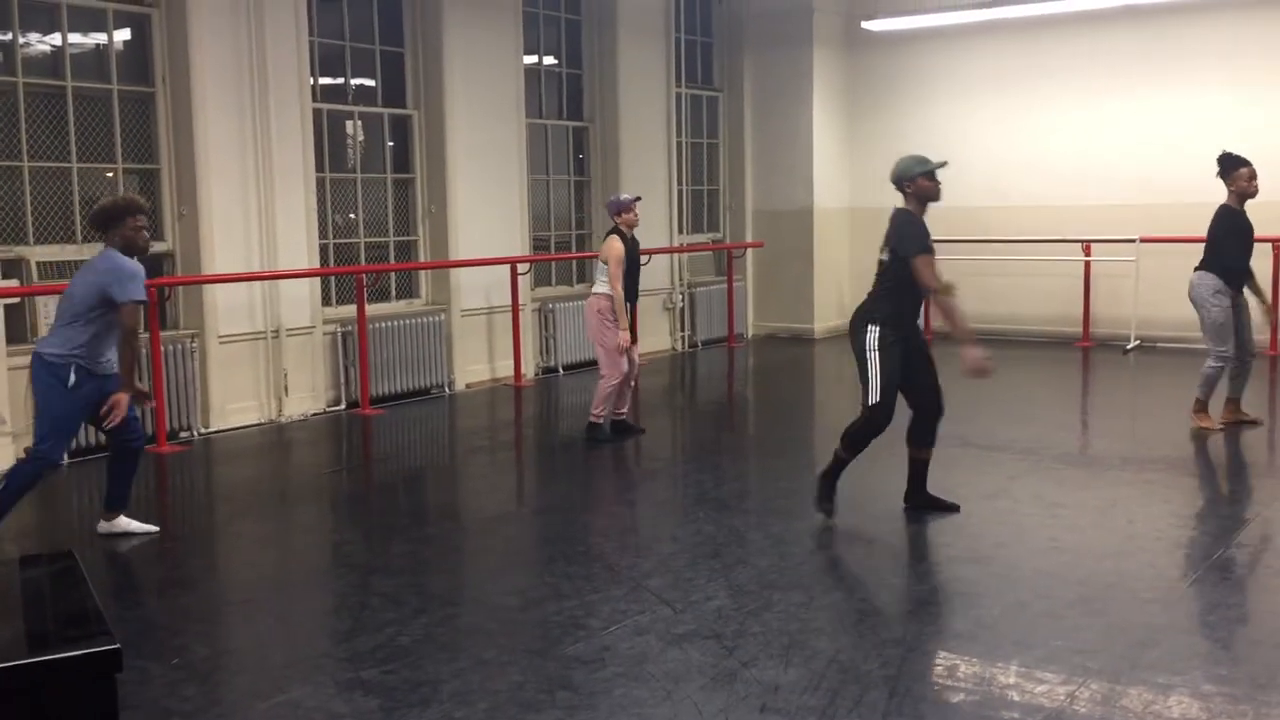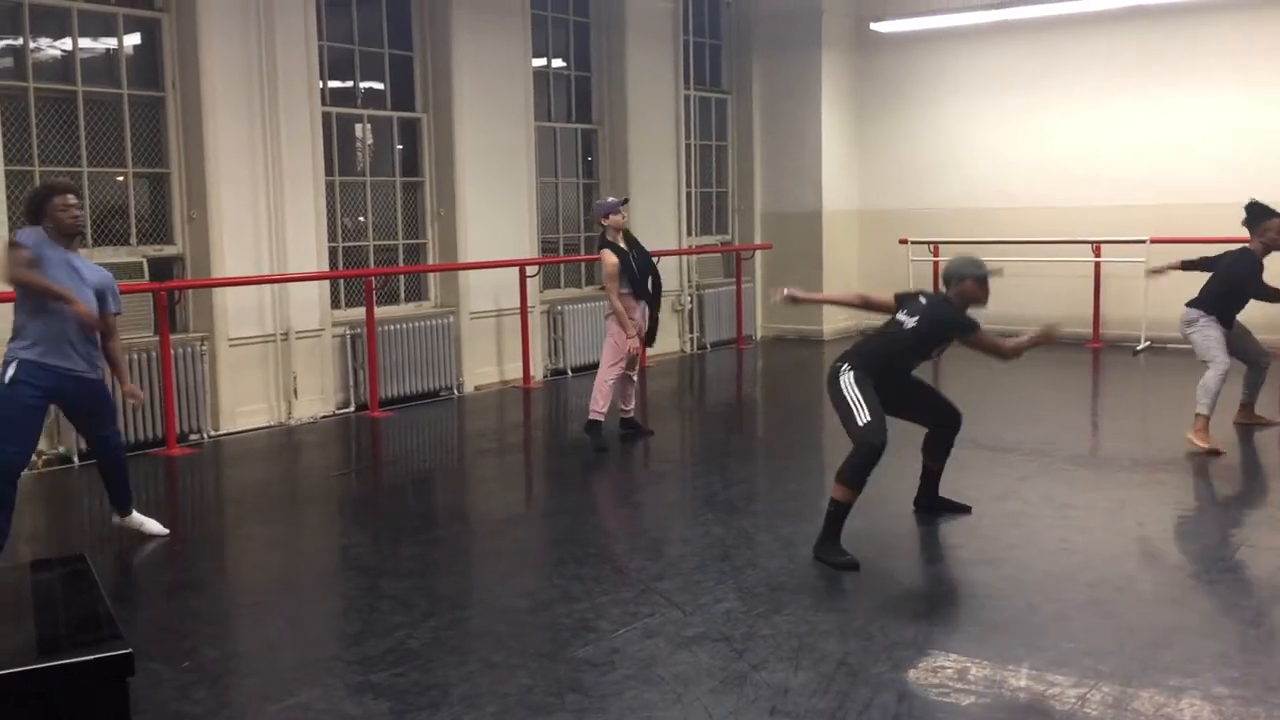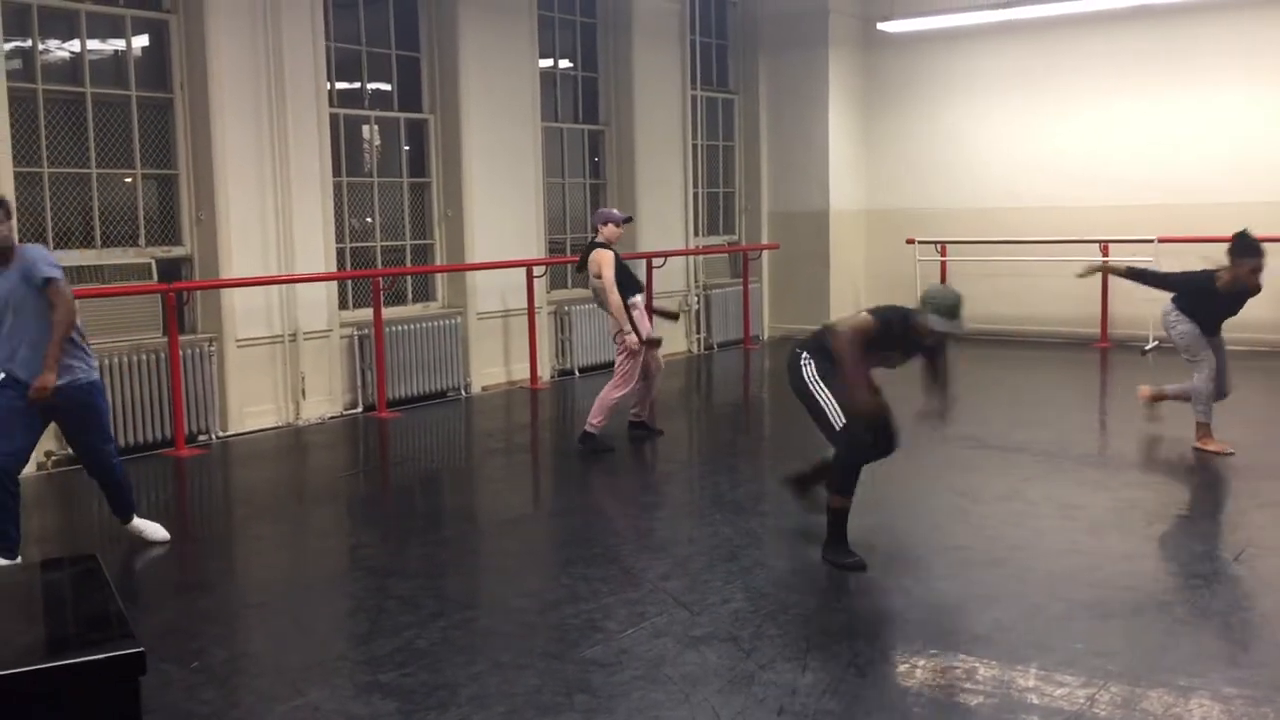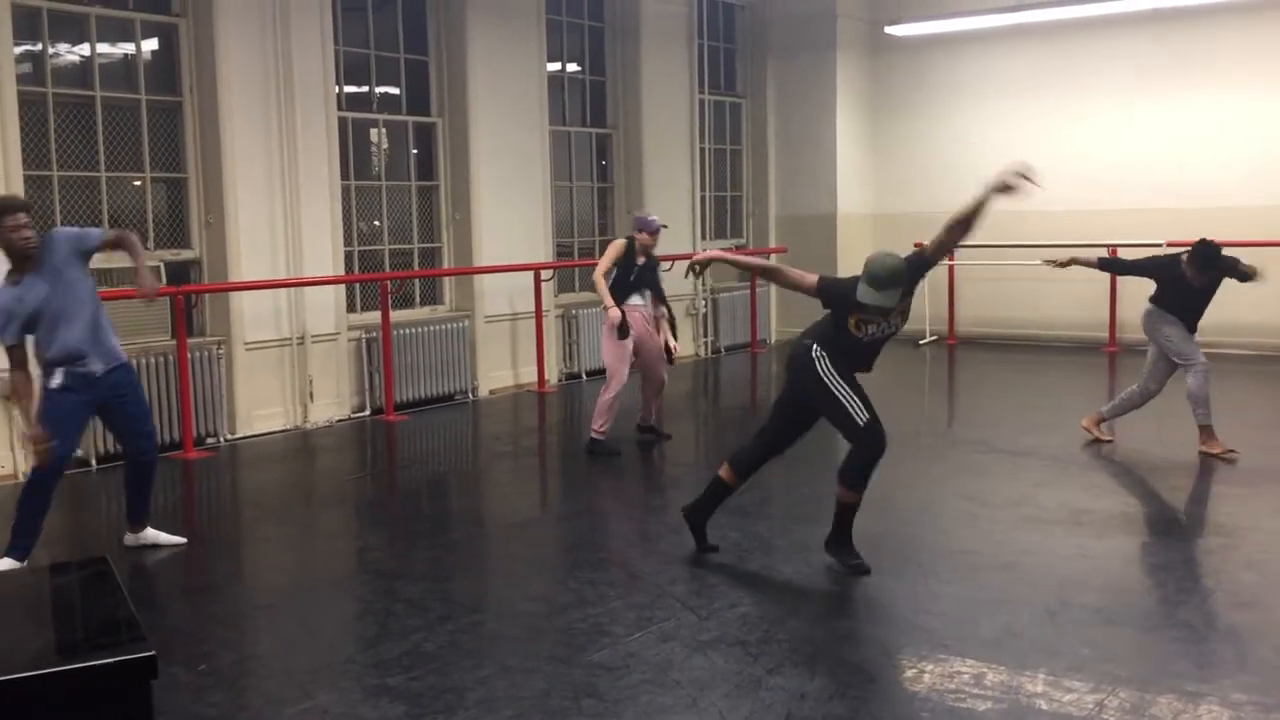
dt=0.3s
person 1, frame 1
left shoulder: (109, 268)
right shoulder: (124, 268)
right elbow: (129, 329)
left wrist: (125, 386)
right wrist: (126, 387)
left hip: (92, 372)
right hip: (62, 369)
left knee: (132, 439)
right knee: (46, 456)
left ankle: (112, 517)
person 1, frame 2
left shoulder: (100, 276)
right shoulder: (33, 239)
left elbow: (109, 335)
left wrist: (124, 380)
right wrist: (69, 299)
left hip: (84, 376)
right hip: (30, 370)
left knee: (112, 450)
left ankle: (125, 514)
person 1, frame 3
left shoulder: (32, 257)
left elbow: (65, 308)
left wrist: (50, 369)
left hip: (74, 383)
left knee: (102, 462)
left ankle: (128, 518)
person 1, frame 4
left shoulder: (62, 243)
left elbow: (124, 236)
left wrist: (143, 271)
left hip: (114, 370)
right hip: (66, 383)
left knee: (144, 451)
right knee: (49, 466)
left ankle: (137, 529)
person 2, frame 1
left shoulder: (909, 223)
right shoulder: (910, 230)
right elbow: (937, 289)
right wrist: (968, 343)
left hip: (903, 328)
right hip: (879, 328)
left knee: (929, 407)
right knee: (878, 415)
left ankle: (917, 492)
right ankle: (830, 478)
person 2, frame 2
left shoulder: (926, 303)
right shoulder: (950, 317)
left elbow: (865, 300)
right elbow: (1006, 351)
left wrist: (807, 297)
right wrist: (1037, 337)
left hip: (885, 378)
right hip: (853, 374)
left knee: (947, 420)
right knee: (871, 441)
left ankle: (927, 498)
right ankle: (827, 540)
person 2, frame 3
left shoulder: (933, 337)
right shoulder: (894, 320)
left elbow: (936, 371)
right elbow: (844, 330)
left wrist: (940, 399)
right wrist: (858, 387)
left hip: (844, 370)
right hip: (814, 363)
left knee: (883, 442)
right knee: (854, 444)
left ankle: (807, 480)
right ankle: (834, 544)
person 2, frame 4
left shoulder: (907, 276)
right shoulder: (846, 292)
left elbow: (951, 233)
right elbow: (780, 274)
left wrist: (991, 192)
right wrist: (720, 257)
left hip: (819, 365)
right hip: (818, 363)
left knee: (770, 445)
right knee: (870, 442)
left ankle: (699, 512)
right ankle: (839, 540)
person 3, frame 1
left shoulder: (630, 240)
right shoulder: (615, 245)
right elbow: (616, 290)
left wrist: (626, 322)
right wrist: (623, 328)
left hip: (619, 306)
right hip: (602, 308)
left knee: (631, 366)
right knee: (615, 369)
left ankle: (618, 419)
right ankle: (595, 422)
person 3, frame 2
left shoulder: (625, 235)
right shoulder: (610, 257)
right elbow: (614, 299)
right wrist: (630, 333)
left hip: (639, 305)
right hip: (624, 308)
left knee: (631, 366)
right knee: (613, 365)
left ankle: (627, 419)
right ankle: (595, 421)
person 3, frame 3
left shoulder: (601, 255)
right shoulder: (603, 253)
left elbow: (606, 296)
right elbow: (612, 294)
right wrist: (628, 332)
left hip: (637, 317)
right hip: (628, 322)
left knee: (652, 370)
right knee: (624, 381)
left ankle: (638, 421)
right ankle: (589, 432)
person 3, frame 4
left shoulder: (652, 264)
right shoulder: (621, 247)
left elbow: (659, 303)
right elbow: (598, 275)
left wrist: (668, 335)
right wrist: (610, 306)
left hip: (645, 321)
right hip: (619, 321)
left knee: (657, 378)
right knee: (617, 380)
left ankle: (647, 425)
right ankle: (597, 438)
person 4, frame 1
left shoulder: (1236, 215)
right shoulder: (1228, 218)
right elbow: (1236, 262)
right wrist: (1263, 299)
left hip: (1229, 289)
right hip: (1211, 286)
left knee: (1246, 351)
right knee: (1223, 354)
left ankle: (1233, 408)
right ankle: (1200, 409)
person 4, frame 2
left shoulder: (1245, 258)
right shoulder: (1248, 263)
left elbow: (1200, 262)
right elbow: (1259, 291)
left wrist: (1166, 266)
left hip: (1221, 320)
right hip: (1200, 319)
right knee: (1220, 364)
left ankle: (1246, 412)
right ankle: (1199, 430)
person 4, frame 3
left shoulder: (1251, 287)
right shoulder: (1197, 282)
right elbow: (1151, 277)
right wrist: (1101, 267)
left hip: (1209, 330)
right hip: (1180, 319)
left knee: (1219, 390)
right knee: (1206, 365)
left ankle: (1154, 393)
right ankle: (1203, 435)
person 4, frame 4
left shoulder: (1218, 263)
right shoulder: (1165, 264)
left elbow: (1246, 274)
right elbow: (1119, 265)
left wrist: (1248, 271)
right wrist: (1074, 260)
left hip: (1182, 328)
right hip: (1160, 319)
left knee: (1149, 387)
right knee: (1198, 365)
left ankle: (1095, 419)
right ankle: (1207, 438)
